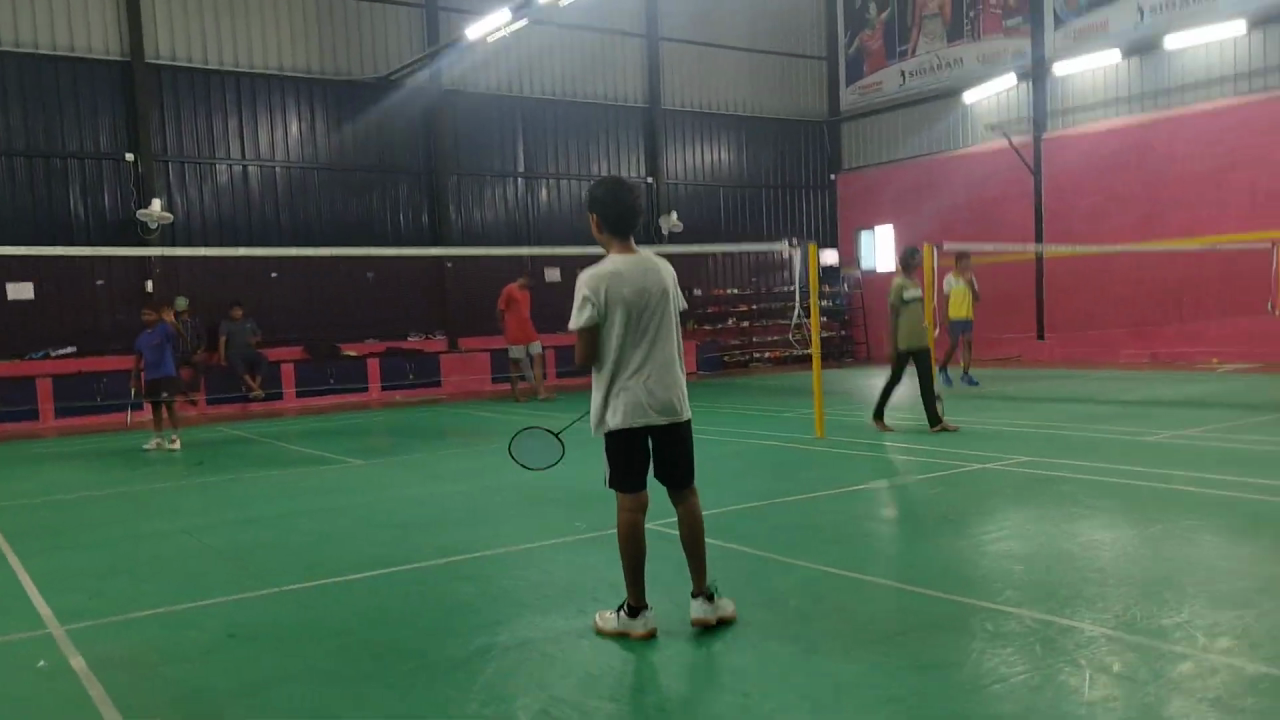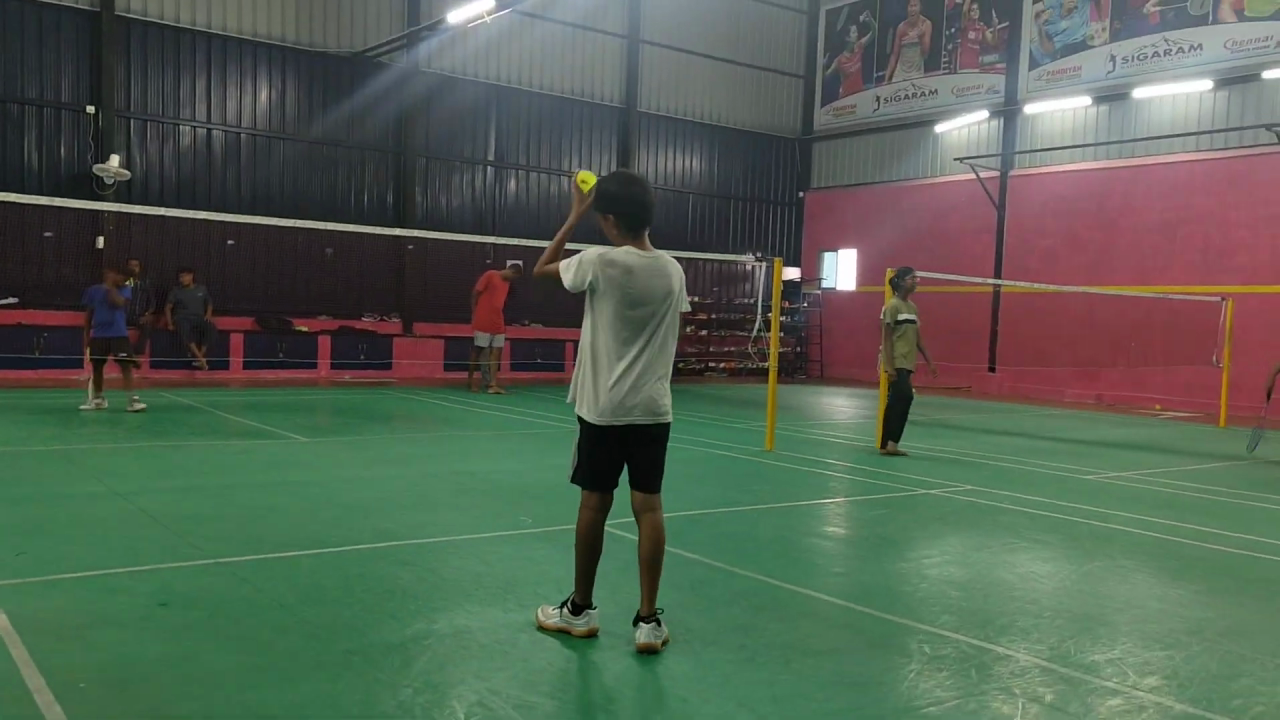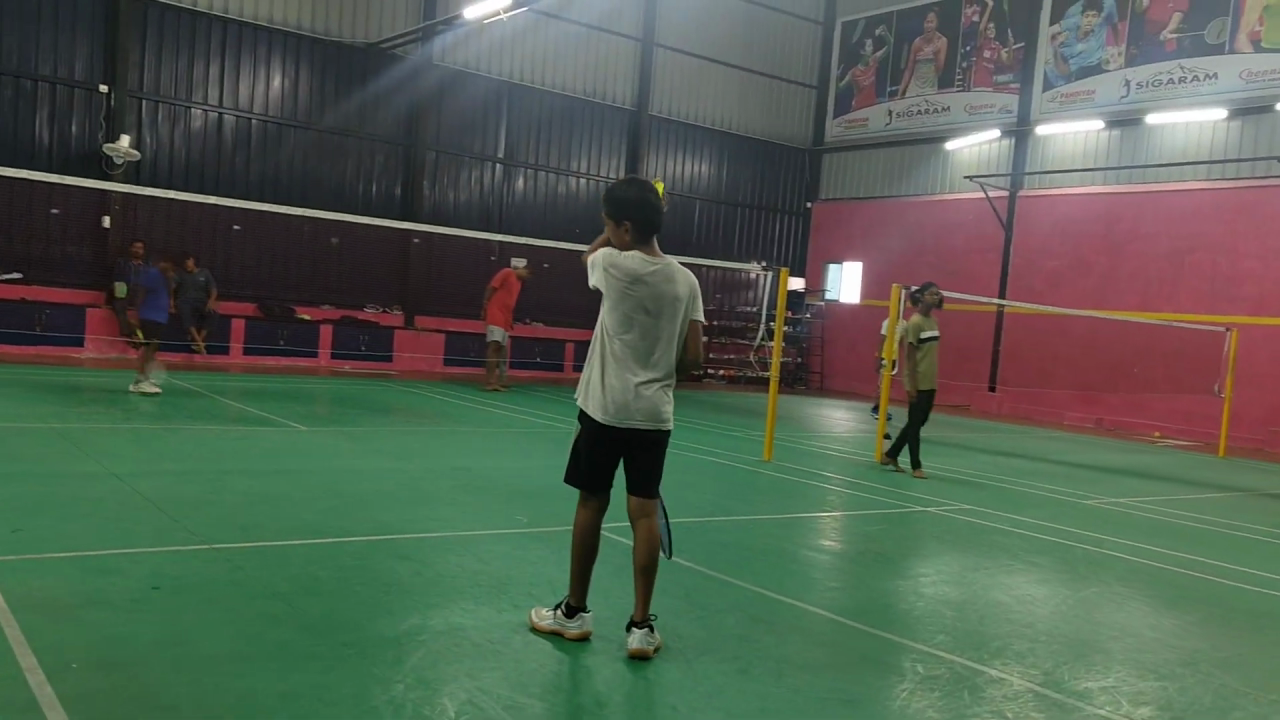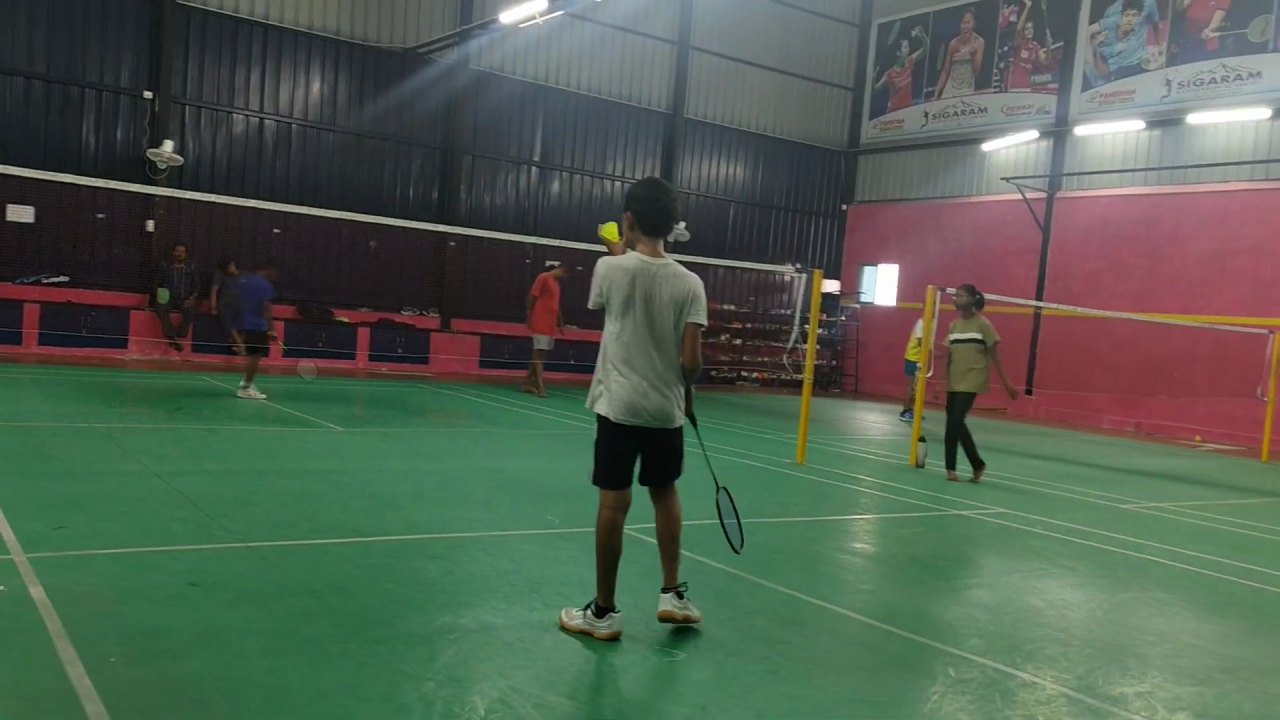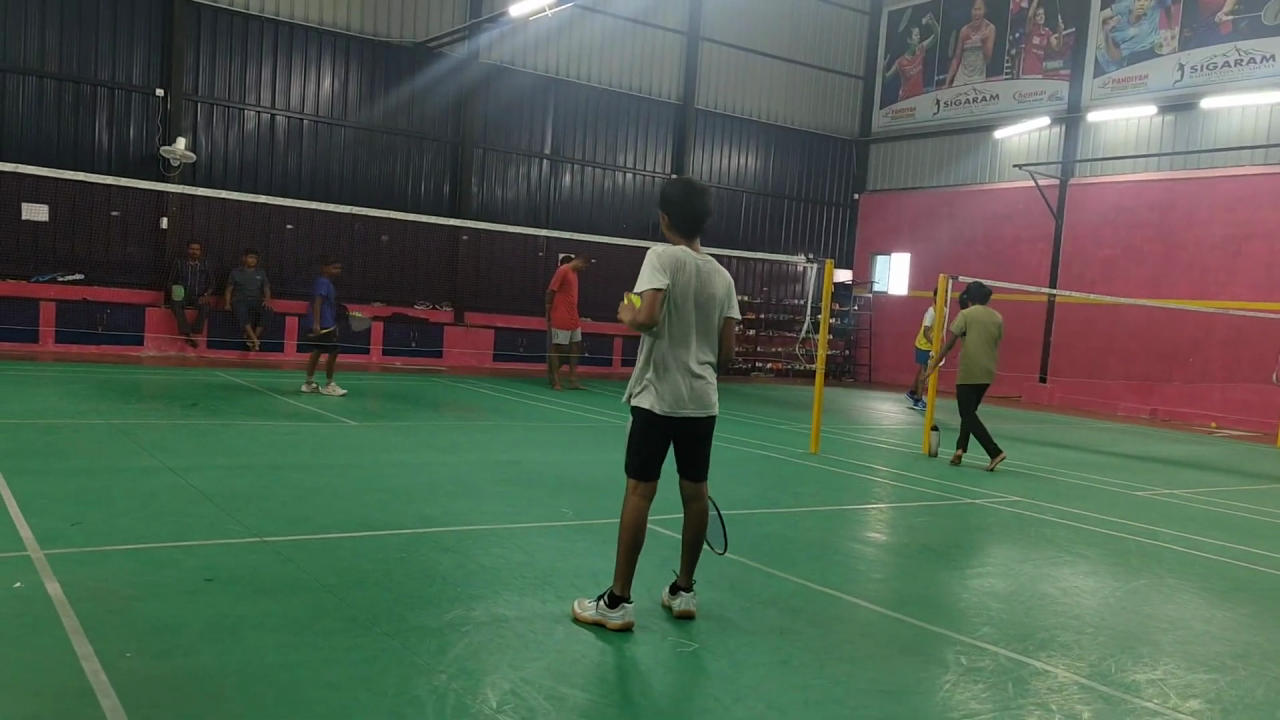
dt=0.5s
person 1, frame 1
left shoulder: (594, 279)
right shoulder: (664, 270)
left elbow: (585, 358)
left hip: (623, 409)
right hip: (671, 402)
left knee: (631, 506)
right knee: (685, 497)
left ankle: (637, 611)
right ankle: (702, 596)
person 1, frame 2
left shoulder: (600, 263)
right shoulder: (673, 270)
left elbow: (542, 269)
left wrist: (574, 216)
left hip: (604, 407)
right hip: (654, 408)
left knee: (594, 504)
right knee: (649, 508)
left ankle: (580, 609)
right ankle: (648, 620)
person 1, frame 3
left shoulder: (611, 265)
right shoulder: (686, 281)
left elbow: (593, 249)
right elbow: (692, 357)
left hip: (605, 408)
right hip: (654, 414)
left knee: (591, 507)
right knee: (645, 514)
left ankle: (574, 611)
right ankle: (641, 626)
person 1, frame 4
left shoulder: (609, 269)
right shoulder: (689, 283)
right elbow: (691, 362)
left hip: (617, 406)
right hip: (666, 409)
left knee: (613, 504)
right knee: (665, 494)
left ankle: (604, 611)
right ankle: (672, 592)
person 1, frame 5
left shoulder: (662, 257)
right shoulder: (722, 275)
left elbow: (648, 318)
right elbow: (727, 351)
left wrist: (627, 314)
left hip: (656, 397)
right hip: (703, 402)
left knee: (639, 492)
right knee: (695, 493)
left ankle: (617, 601)
right ankle: (683, 590)
person 2, frame 1
left shoulder: (915, 283)
right shoulder: (899, 284)
right elbow: (893, 317)
left wrist: (925, 336)
right wrist: (892, 346)
left hip: (920, 341)
right hip: (903, 342)
left knee: (927, 380)
right knee: (895, 379)
left ankle: (935, 421)
right ankle: (878, 417)
person 2, frame 2
left shoulder: (912, 307)
right shoulder: (893, 305)
left elbow: (917, 338)
right elbow: (887, 338)
left wrist: (929, 362)
right wrist: (890, 365)
left hip: (908, 362)
right hip: (896, 362)
left knee: (895, 401)
right knee: (906, 396)
left ankle: (887, 444)
right ankle: (892, 440)
person 2, frame 3
left shoulder: (934, 321)
right shoulder: (914, 322)
right elbow: (910, 356)
right wrist: (912, 386)
left hip: (930, 382)
right hip: (916, 382)
left knee: (919, 420)
right knee: (915, 422)
left ankle: (891, 454)
right ankle: (916, 465)
person 2, frame 4
left shoulder: (983, 324)
right shoulder: (954, 325)
left elbow: (994, 355)
right elbow: (949, 358)
left wrist: (1006, 383)
left hip: (973, 382)
right hip: (954, 383)
left knee: (956, 422)
right knee: (951, 424)
left ankle: (977, 464)
right ankle: (951, 467)
person 2, frame 5
left shoulder: (965, 315)
right shoulder: (998, 318)
left elbow: (950, 342)
left wrist: (934, 364)
left hip: (969, 372)
right hip: (987, 373)
left knee: (968, 415)
right knee: (969, 413)
left ankle: (995, 452)
right ankle: (961, 449)
